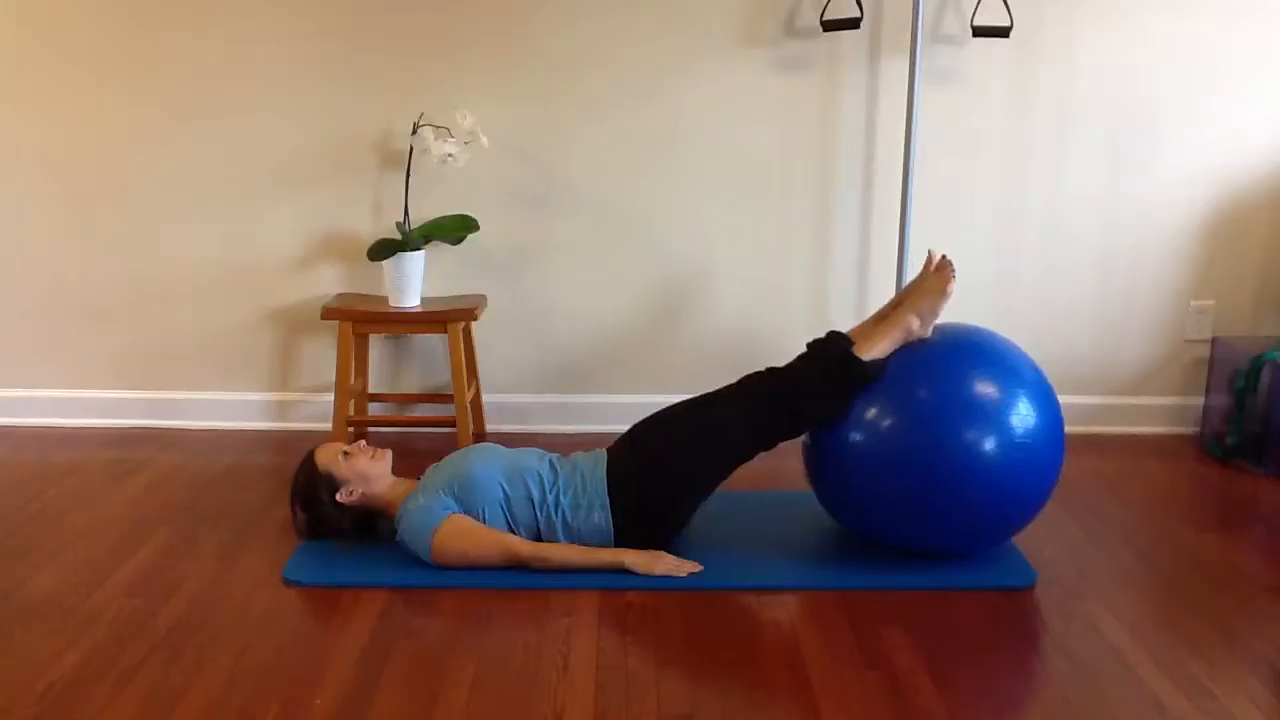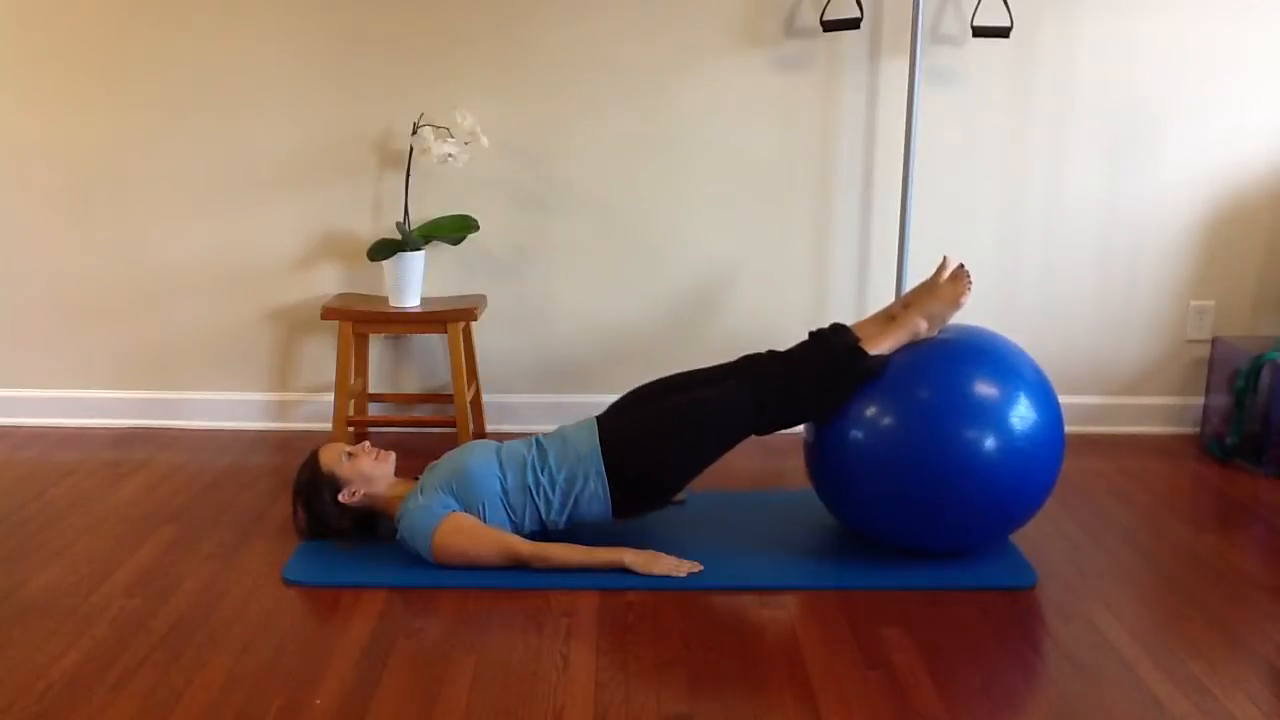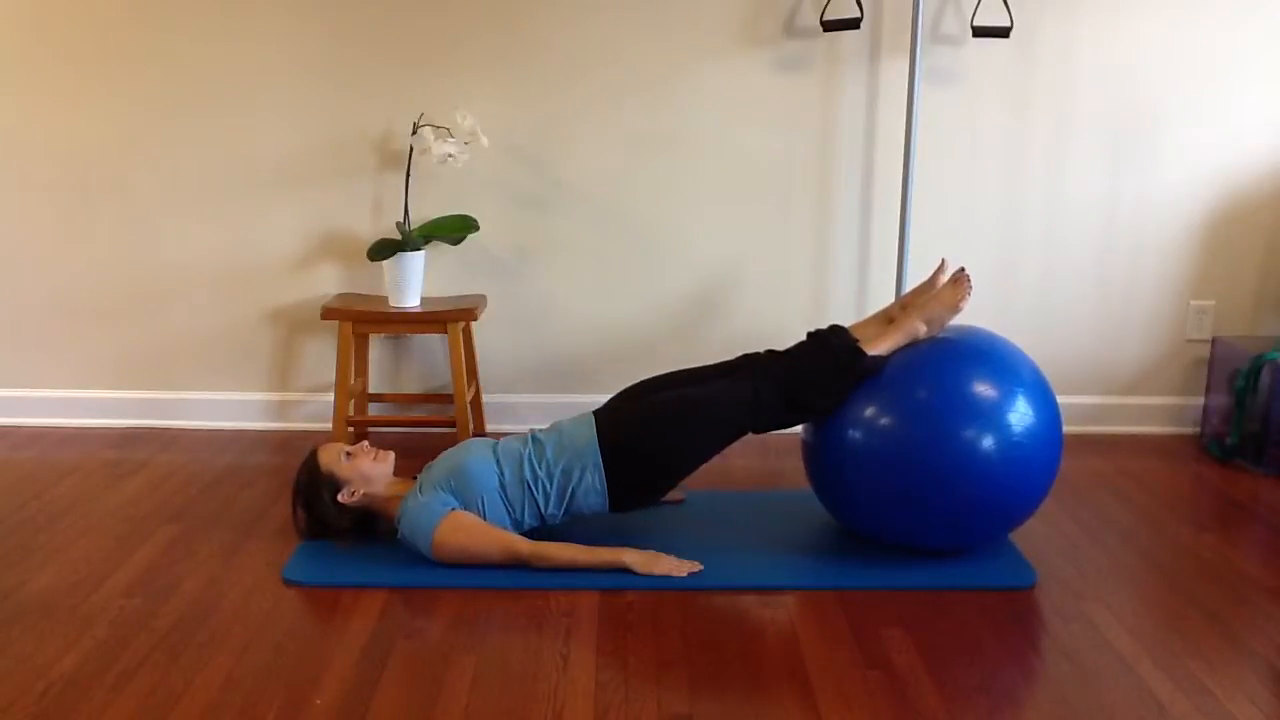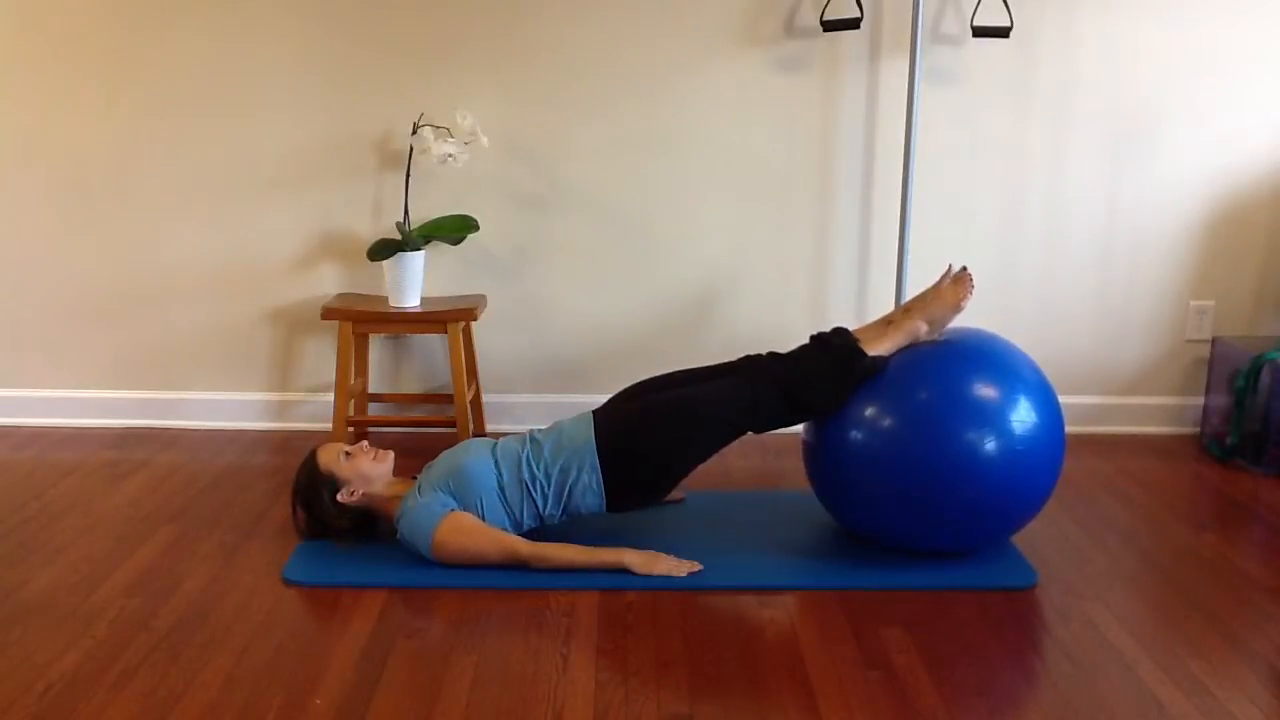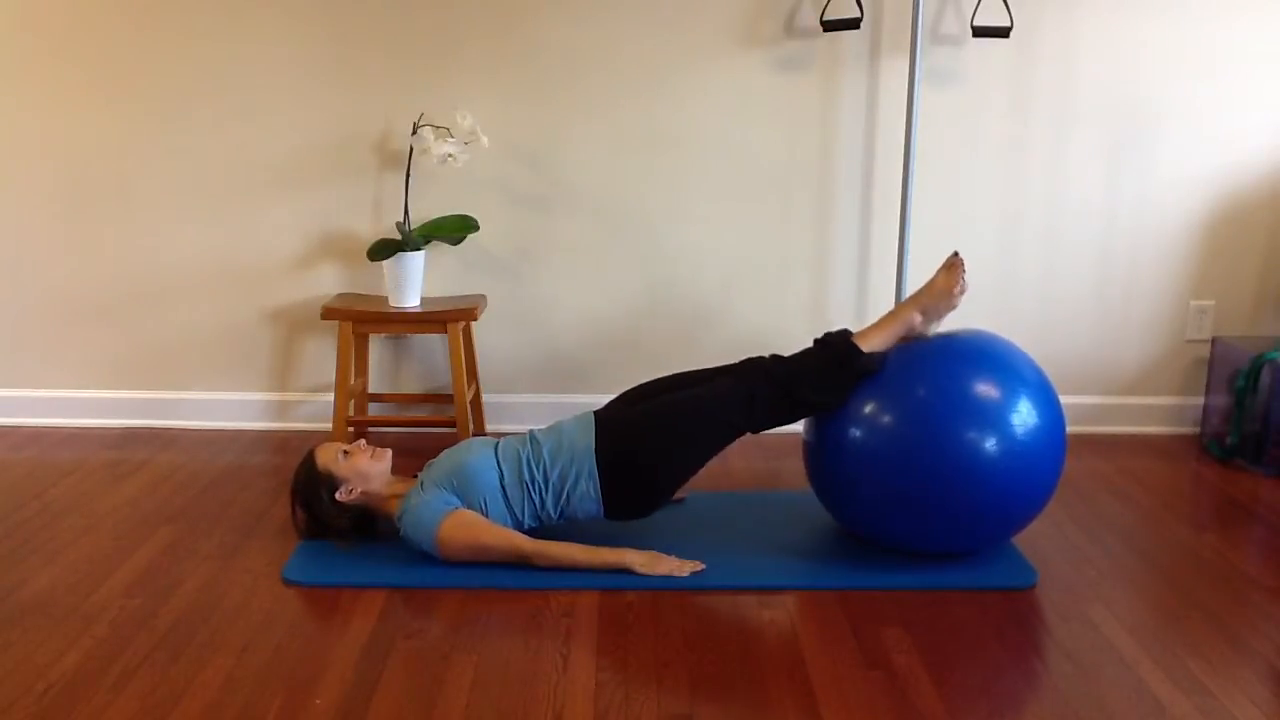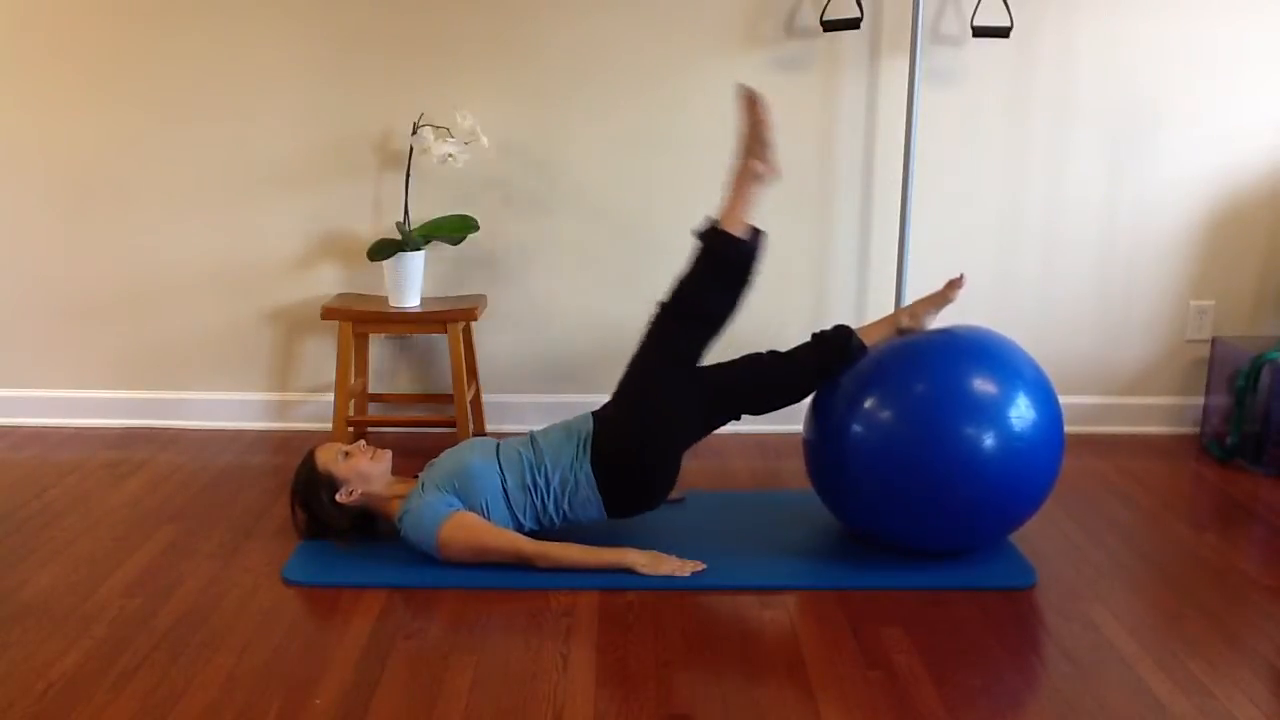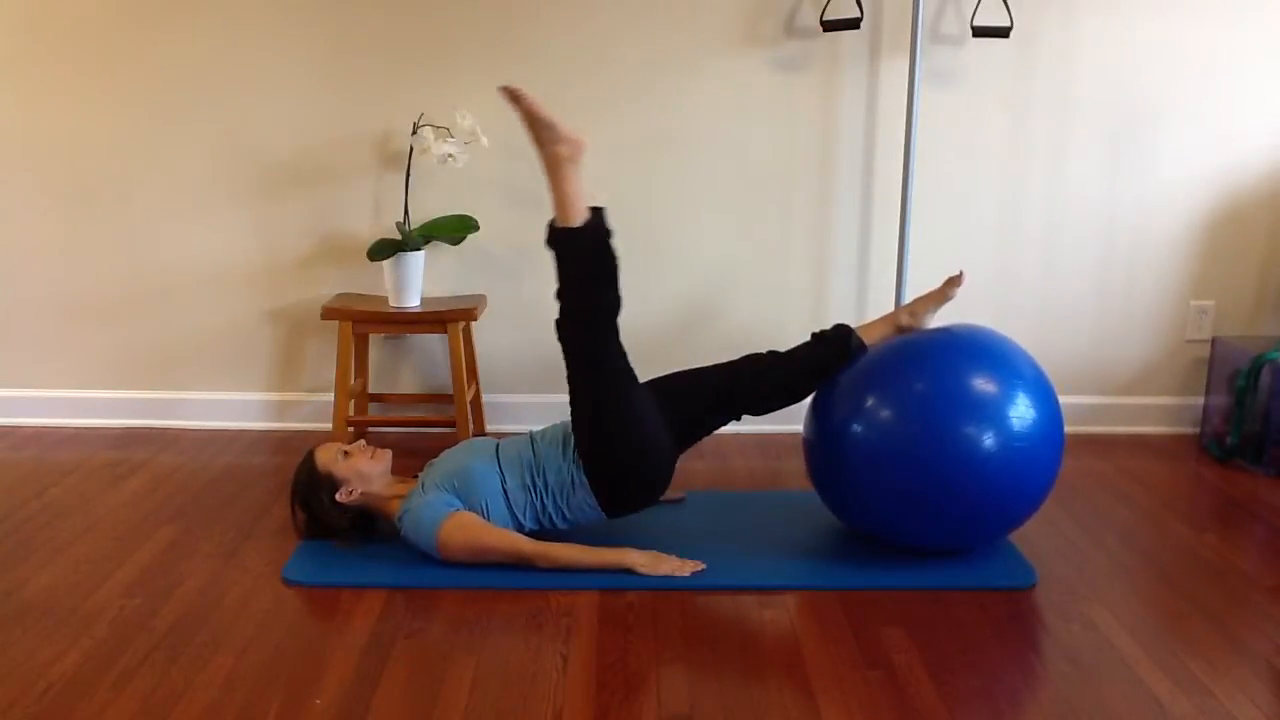
dt=0.5s
person 1, frame 1
left shoulder: (429, 486)
right shoulder: (418, 526)
right elbow: (524, 553)
right wrist: (628, 557)
left hip: (606, 470)
right hip: (621, 510)
left knee: (752, 396)
right knee: (758, 412)
left ankle: (891, 324)
right ankle: (897, 331)
person 1, frame 2
left shoulder: (427, 488)
right shoulder: (419, 528)
right elbow: (525, 553)
right wrist: (627, 558)
left hip: (605, 445)
right hip: (612, 472)
left knee: (754, 373)
right knee: (756, 401)
left ankle: (895, 324)
right ankle: (904, 331)
person 1, frame 3
left shoulder: (426, 486)
right shoulder: (419, 523)
right elbow: (523, 553)
right wrist: (628, 558)
left hip: (601, 436)
right hip: (610, 467)
left knee: (755, 372)
right knee: (757, 398)
left ankle: (894, 322)
right ankle: (906, 332)
person 1, frame 4
left shoulder: (427, 484)
right shoulder: (417, 525)
right elbow: (522, 554)
left wrist: (644, 488)
right wrist: (626, 557)
left hip: (600, 437)
right hip: (609, 468)
left knee: (756, 372)
right knee: (756, 398)
left ankle: (901, 325)
right ankle: (909, 332)
person 1, frame 5
left shoulder: (427, 482)
right shoulder: (417, 521)
right elbow: (525, 550)
left wrist: (653, 479)
right wrist: (629, 558)
left hip: (601, 437)
right hip: (613, 473)
left knee: (754, 376)
right knee: (751, 400)
left ankle: (899, 327)
right ankle: (904, 322)
person 1, frame 6
left shoulder: (427, 484)
right shoulder: (418, 522)
right elbow: (528, 552)
left wrist: (647, 477)
right wrist: (630, 557)
left hip: (601, 451)
right hip: (614, 478)
left knee: (751, 378)
right knee: (678, 333)
left ankle: (895, 327)
right ankle: (745, 184)
person 1, frame 7
left shoulder: (426, 485)
right shoulder: (418, 522)
right elbow: (528, 552)
left wrist: (641, 478)
right wrist: (630, 557)
left hip: (597, 458)
right hip: (609, 478)
left knee: (747, 382)
right knee: (588, 328)
left ankle: (892, 326)
